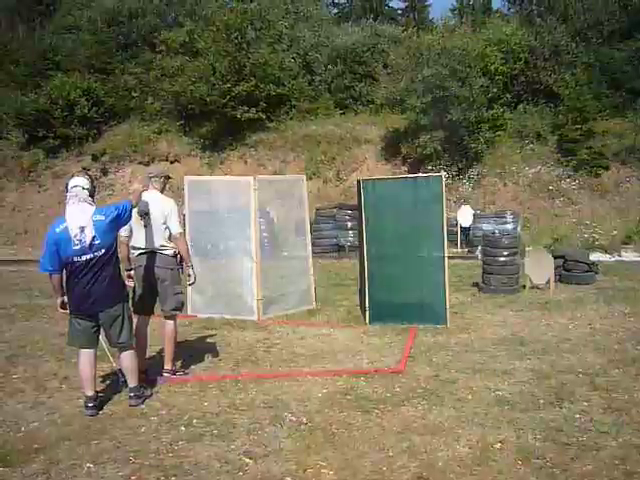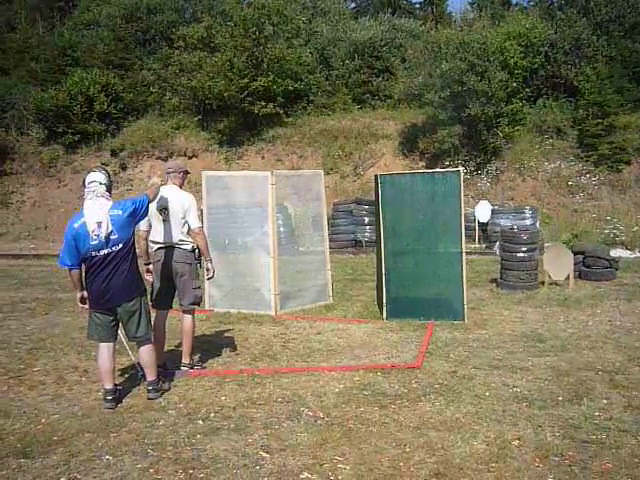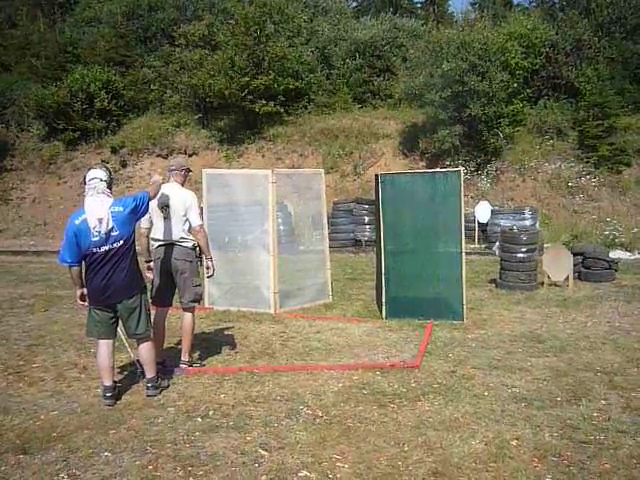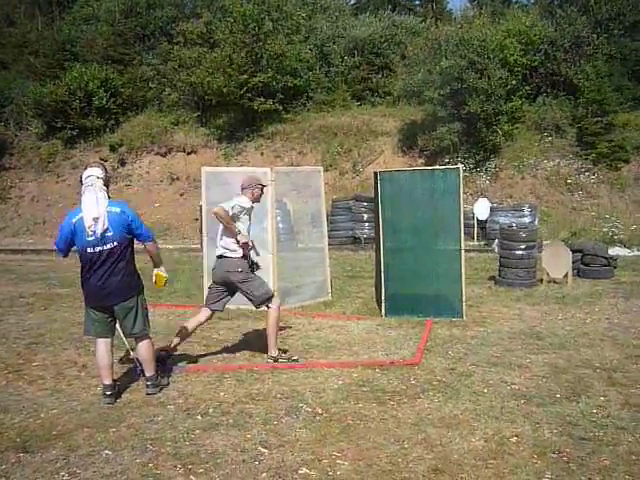
dt=1s
person 1, frame 1
left shoulder: (56, 229)
right shoulder: (107, 216)
left elbow: (54, 270)
right elbow: (132, 203)
left wrist: (60, 295)
right wrist: (137, 190)
left hip: (80, 301)
right hip: (112, 297)
left knee: (86, 349)
right knee: (125, 344)
left ankle: (90, 400)
right ankle: (135, 391)
person 1, frame 2
left shoulder: (75, 224)
right shoulder: (124, 210)
left elbow: (73, 266)
right elbow: (149, 197)
left wrist: (79, 290)
right wrist: (156, 184)
left hip: (98, 295)
right hip: (130, 291)
left knee: (105, 343)
right knee: (143, 339)
left ankle: (109, 394)
right ankle: (153, 385)
person 1, frame 3
left shoulder: (76, 220)
right shoulder: (125, 207)
left elbow: (73, 262)
right elbow: (149, 195)
left wrist: (79, 287)
right wrist: (157, 182)
left hip: (98, 292)
right hip: (130, 288)
left knee: (104, 340)
right knee: (143, 336)
left ankle: (108, 391)
right ankle: (152, 382)
person 1, frame 4
left shoulder: (73, 217)
right shoulder: (122, 210)
left elbow: (61, 250)
right elbow: (148, 241)
right wrist: (158, 265)
left hip: (94, 291)
right hip: (126, 288)
left knee: (102, 338)
right knee: (141, 334)
left ankle: (108, 389)
right ankle: (152, 380)
person 2, frame 1
right shoulder: (167, 203)
left elbow: (124, 240)
right elbow: (178, 237)
left wrist: (128, 268)
right wrist: (189, 265)
left hip: (141, 262)
right hip: (164, 261)
left knee: (142, 317)
right knee: (170, 316)
left ankle: (141, 367)
right ankle: (169, 366)
person 2, frame 2
left shoulder: (151, 199)
right shoulder: (185, 198)
left elbow: (142, 235)
right elbow: (197, 231)
left wrist: (146, 262)
right wrist: (208, 260)
left hip: (159, 256)
right hip: (182, 255)
left knee: (161, 312)
right knee: (188, 310)
left ankle: (159, 361)
right ankle: (187, 361)
person 2, frame 3
left shoulder: (152, 197)
right shoulder: (187, 196)
left elbow: (143, 233)
right elbow: (198, 230)
left wrist: (148, 260)
right wrist: (208, 258)
left hip: (160, 254)
right hip: (183, 253)
left knee: (160, 309)
right knee: (188, 309)
left ankle: (158, 358)
right ankle: (186, 358)
person 2, frame 4
left shoulder: (238, 205)
right shoulder: (241, 204)
right elbow: (217, 210)
right wrist: (237, 235)
left hip: (221, 267)
right hip: (237, 266)
left knee: (207, 312)
right knee: (274, 304)
left ankle: (171, 347)
right ankle: (273, 353)
